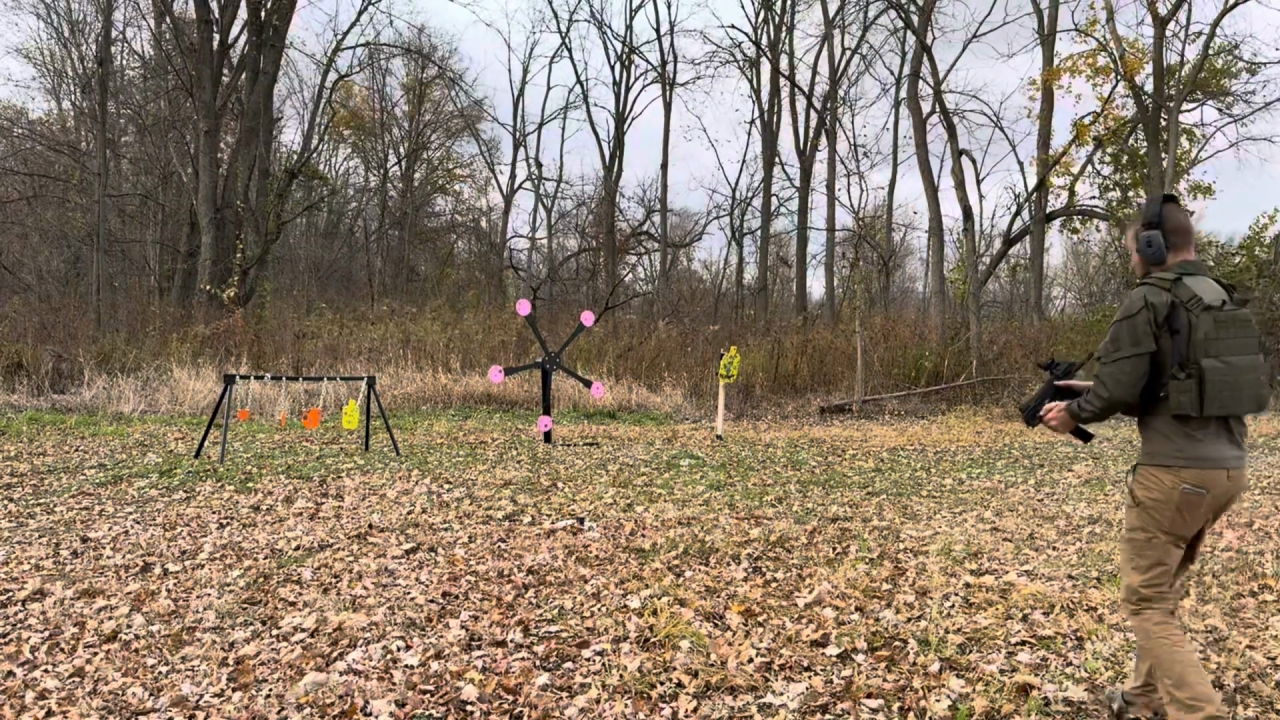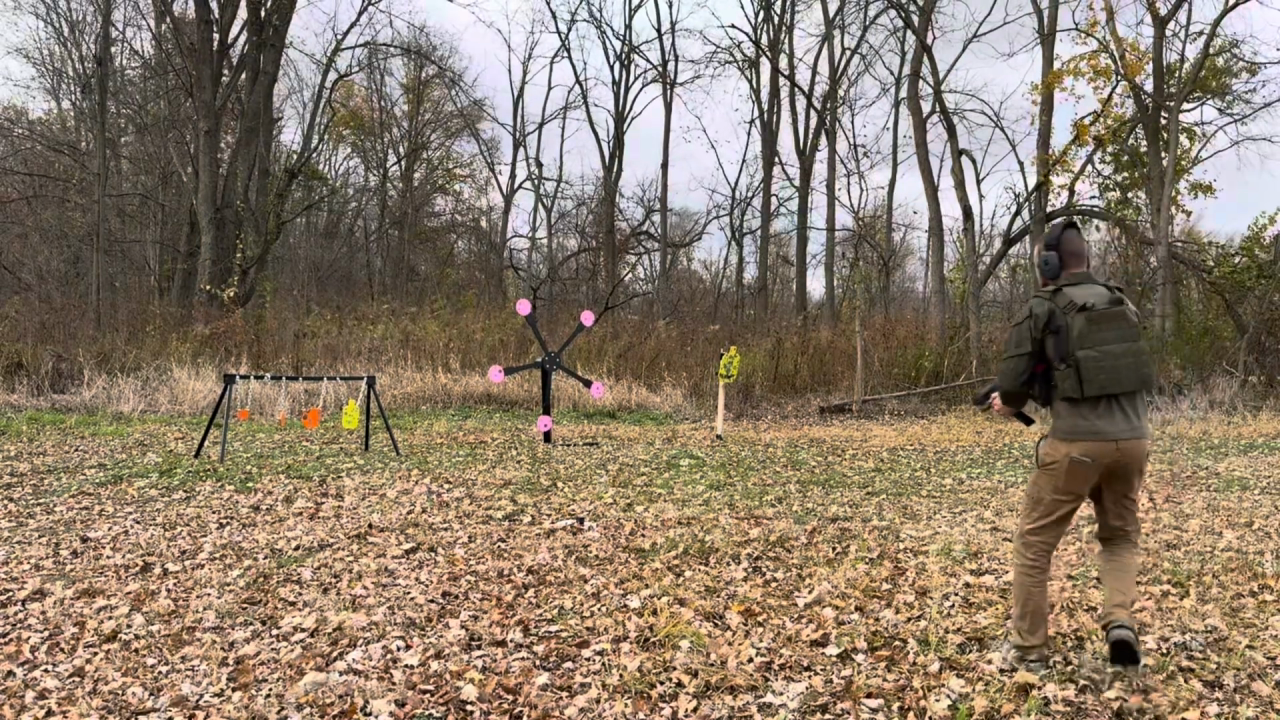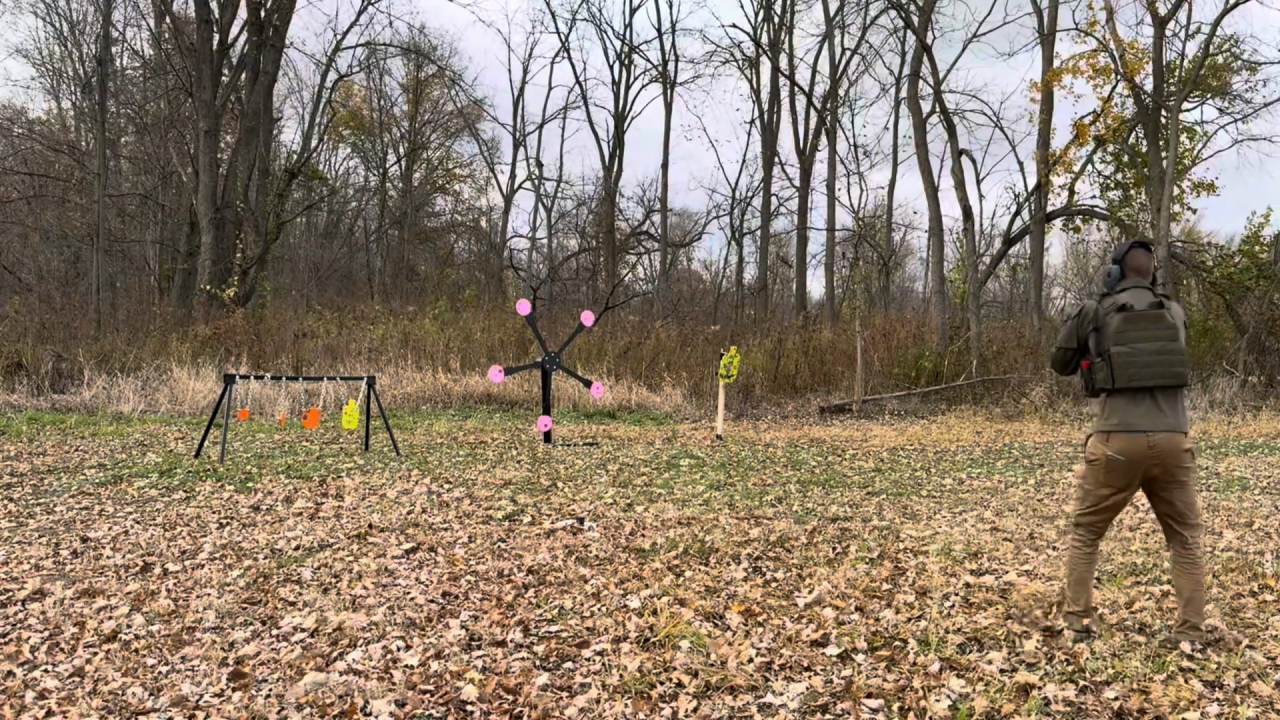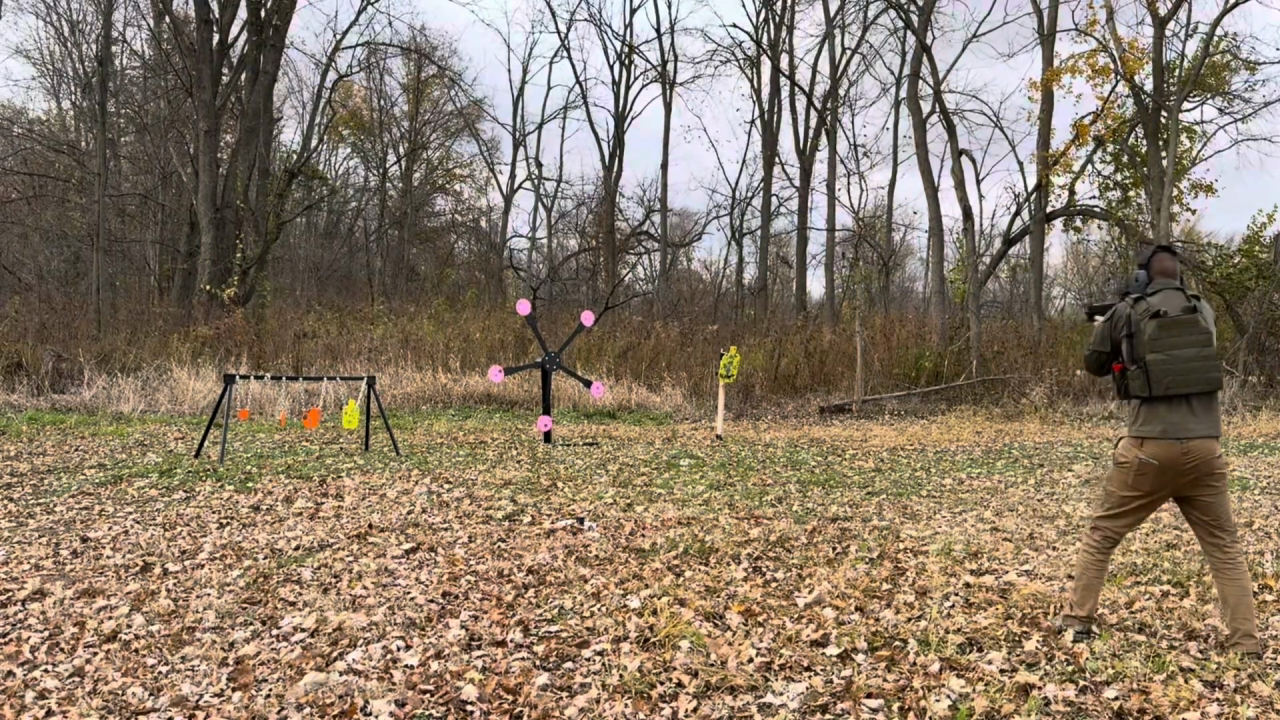
dt=0.7s
person 1, frame 1
left shoulder: (1147, 301)
right shoulder: (1226, 302)
left elbow: (1119, 388)
left wrist: (1074, 412)
right wrist: (1094, 389)
left hip: (1174, 473)
right hip: (1228, 470)
left knee: (1147, 603)
right knee: (1161, 588)
person 1, frame 2
left shoulder: (1041, 309)
right shoulder: (1123, 306)
left elbow: (1013, 378)
left wrist: (1010, 402)
left hip: (1075, 447)
right hip: (1131, 443)
left knee: (1034, 543)
right knee: (1119, 537)
left ankle: (1029, 648)
right ankle: (1119, 622)
person 1, frame 3
left shoulder: (1093, 312)
right shoulder: (1175, 312)
left elbow: (1061, 364)
left wrist: (1074, 334)
left hip: (1116, 442)
right hip: (1172, 441)
left knee: (1085, 532)
right knee: (1185, 537)
left ankle: (1078, 622)
right ankle: (1189, 632)
person 1, frame 4
left shoulder: (1125, 314)
right shoulder: (1204, 312)
left elbow: (1094, 364)
left wrist: (1104, 326)
left hip: (1148, 448)
right hip: (1204, 448)
left knee: (1101, 534)
right knee: (1224, 545)
left ankle: (1077, 620)
right ankle: (1246, 643)
